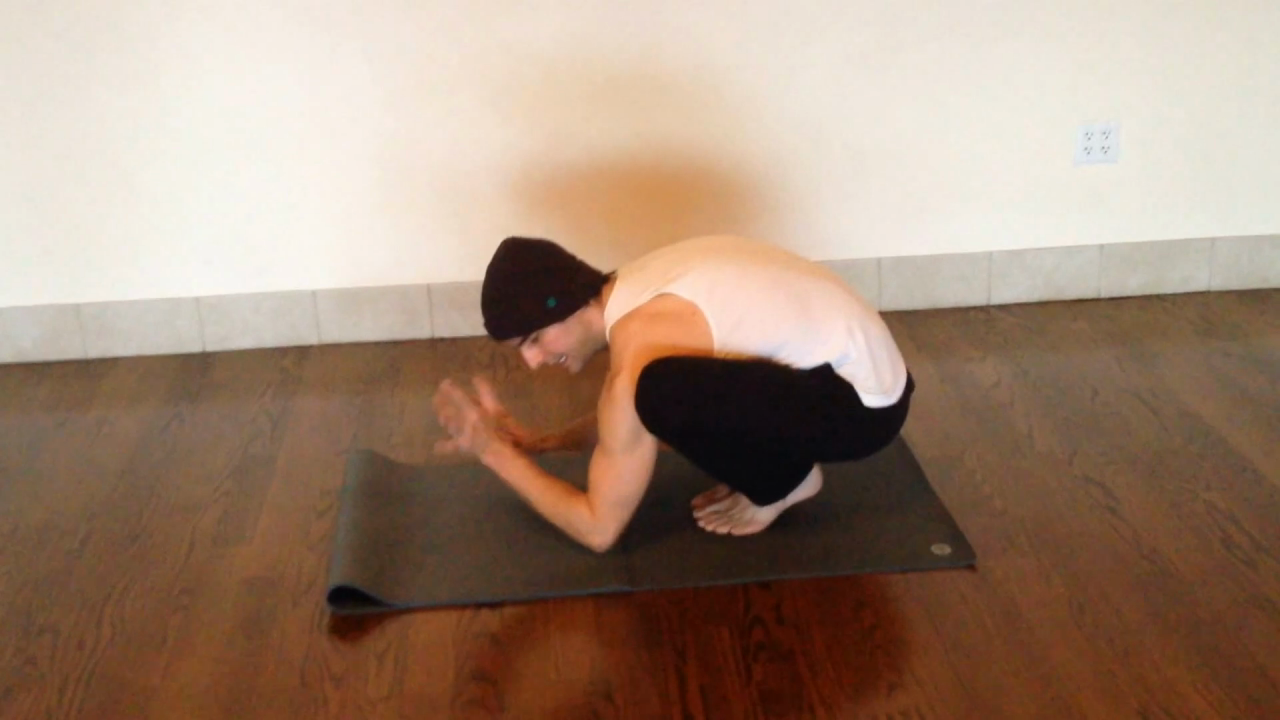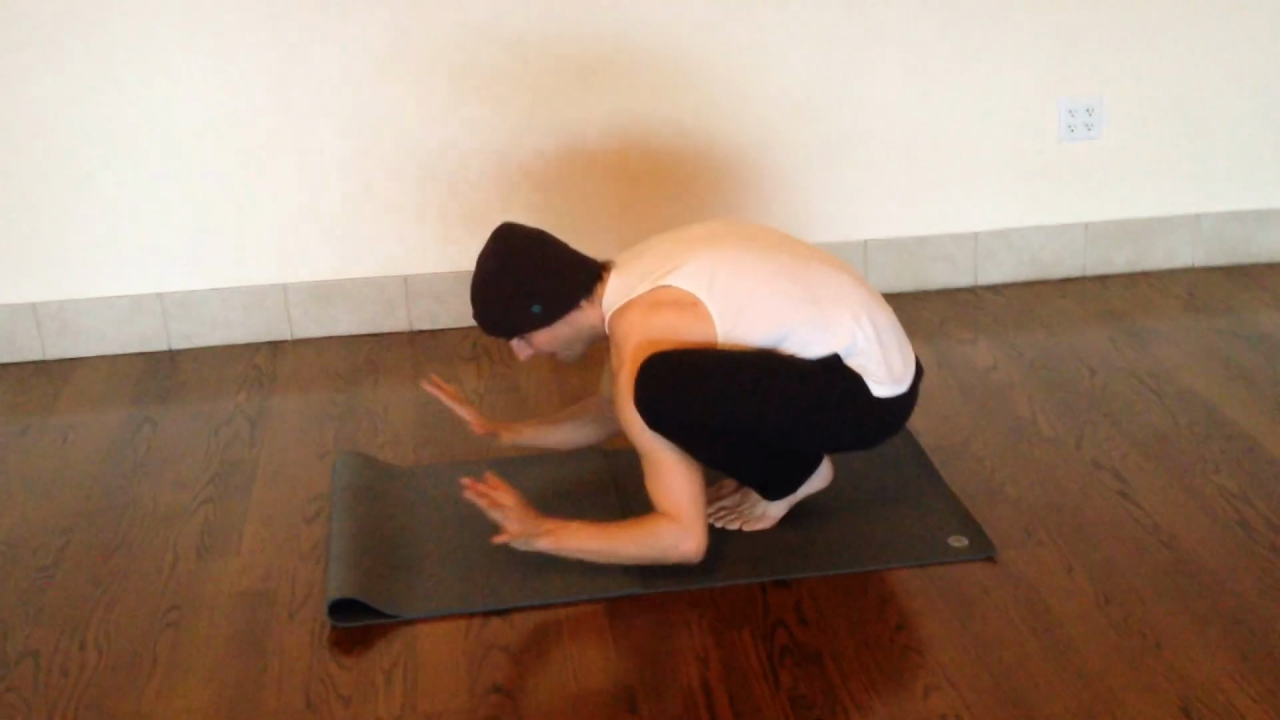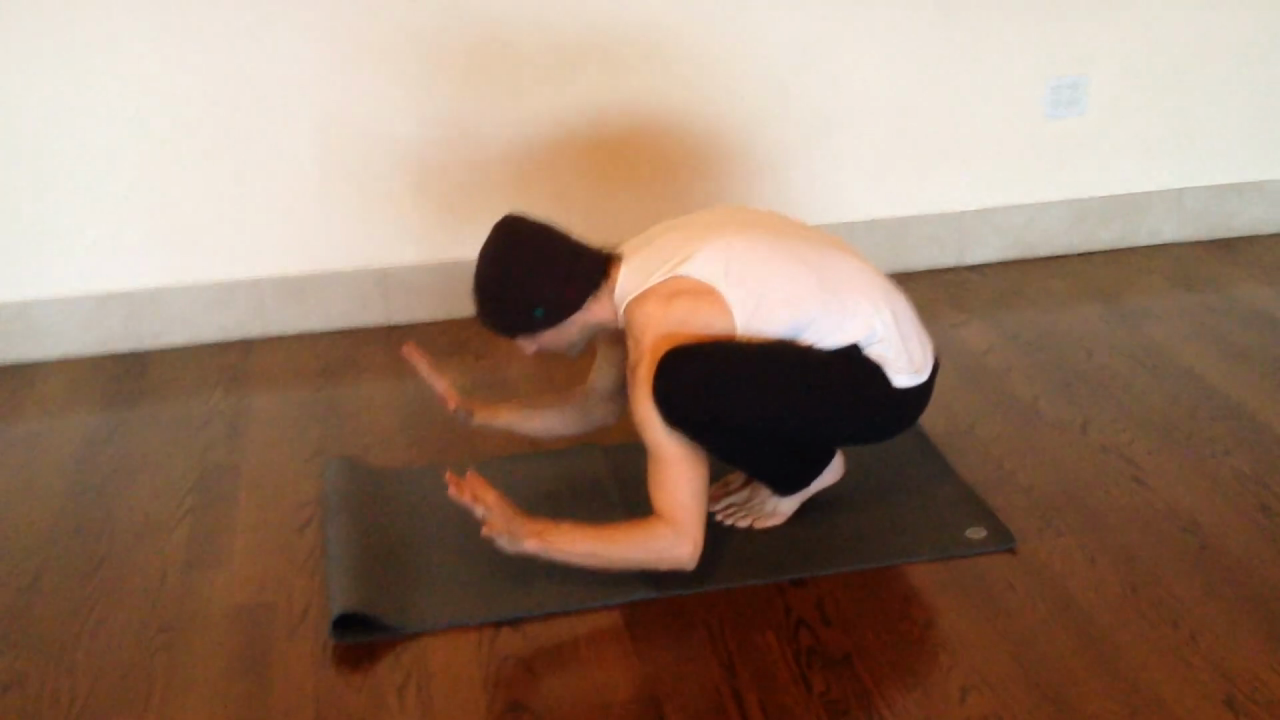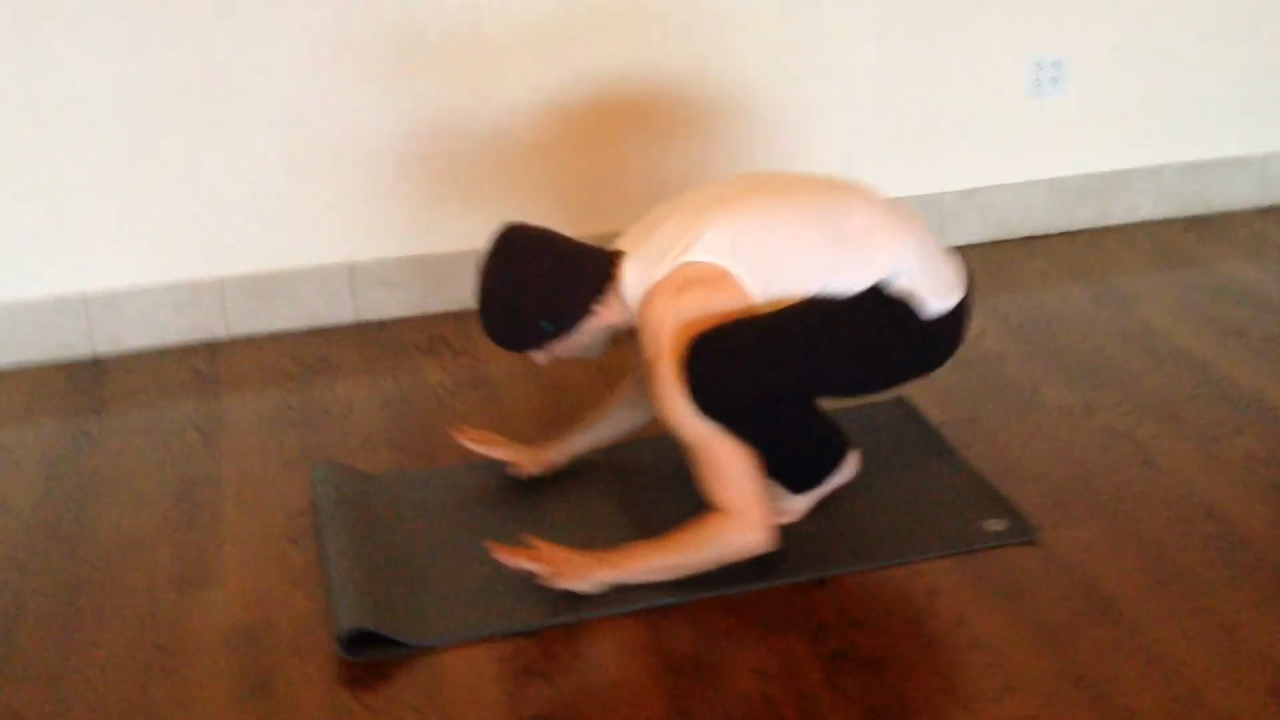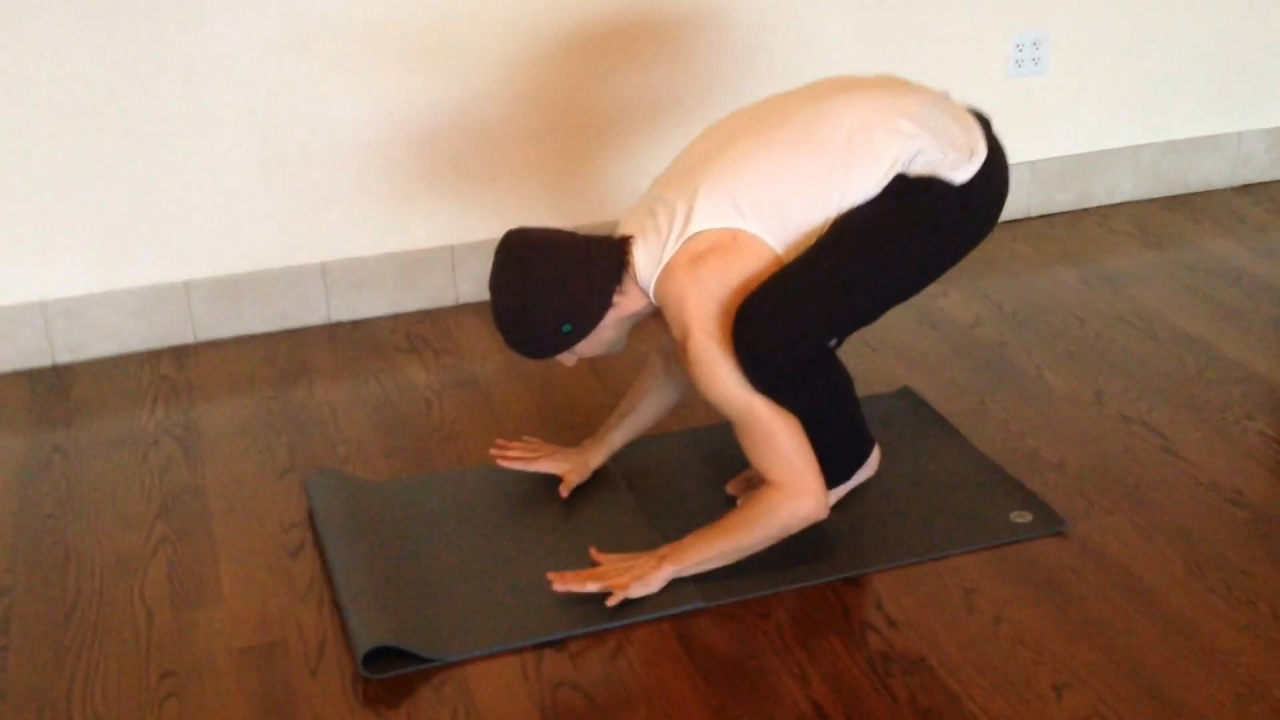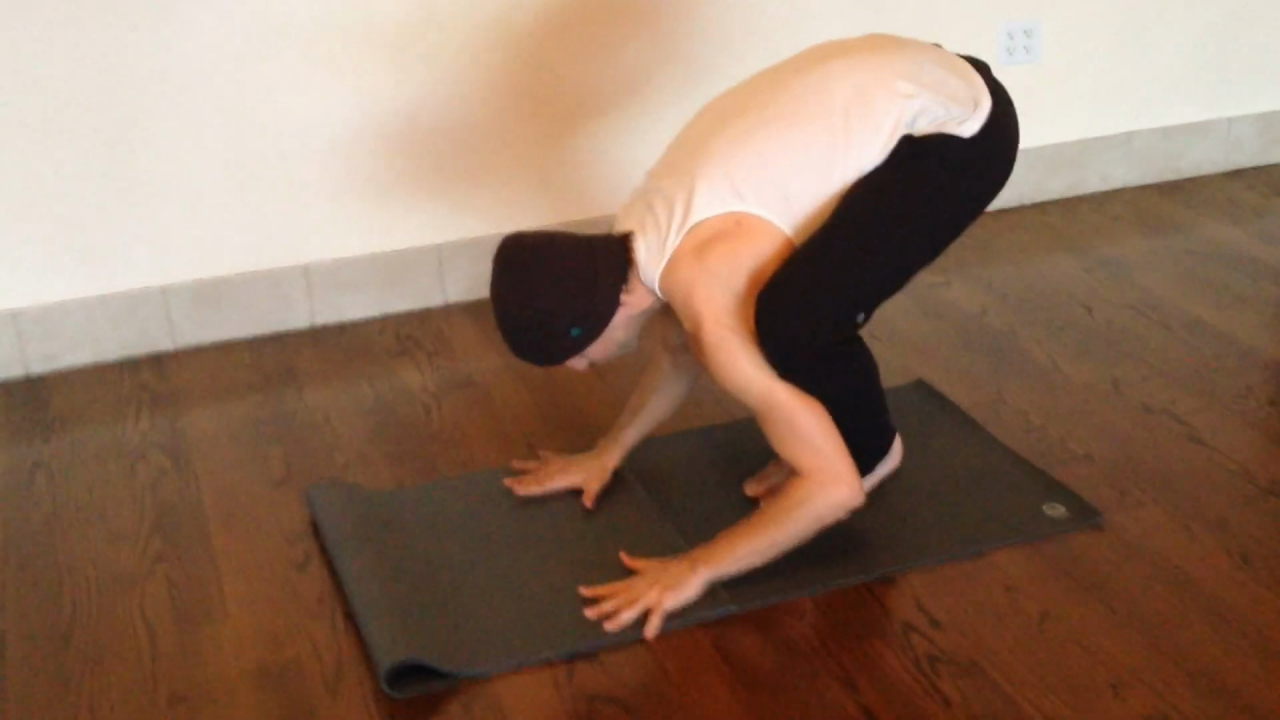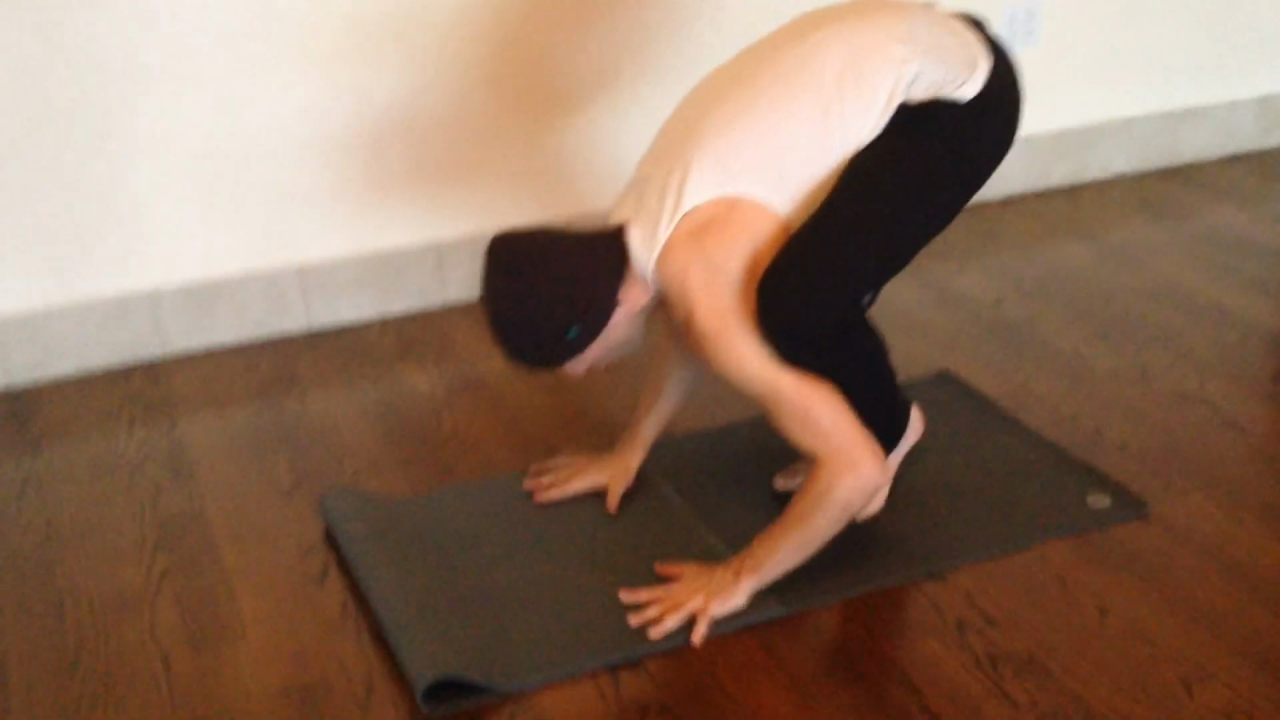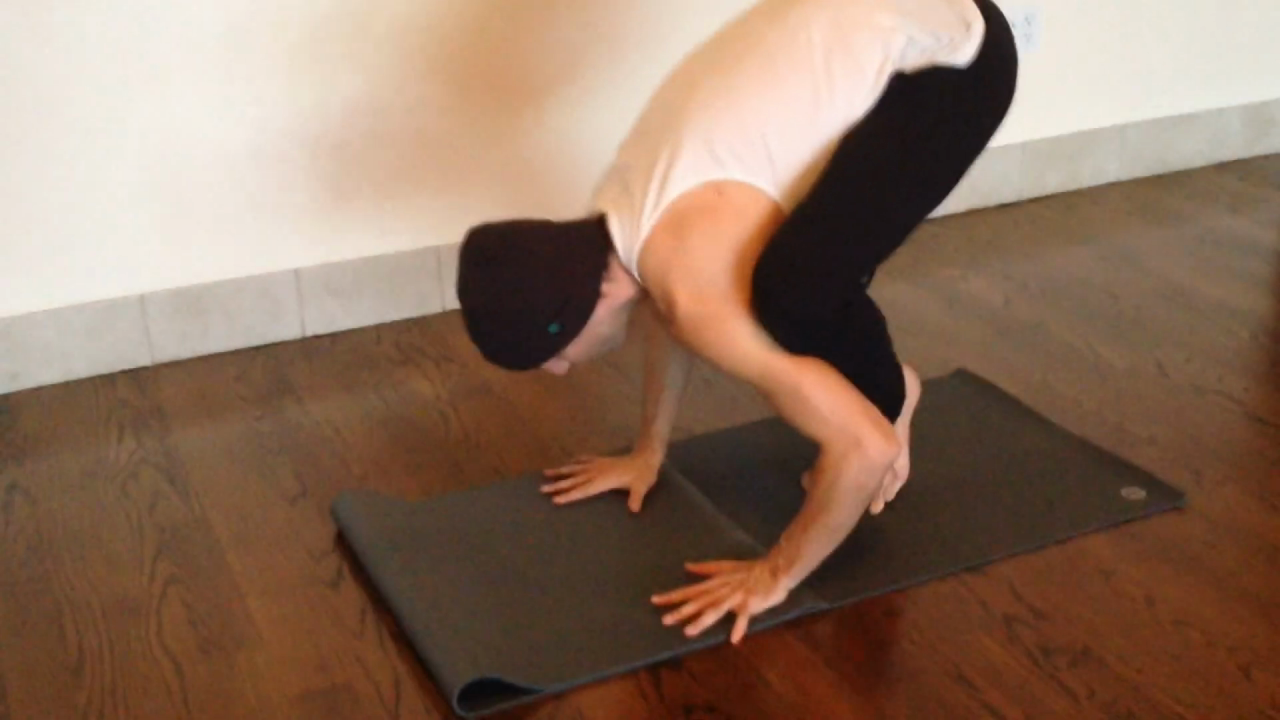
dt=0.4s
person 1, frame 1
left shoulder: (639, 347)
right shoulder: (628, 292)
left elbow: (600, 528)
right elbow: (631, 420)
left hip: (864, 405)
right hip: (848, 357)
left knee: (662, 390)
left ankle: (781, 484)
right ankle: (769, 465)
person 1, frame 2
left shoulder: (644, 348)
right shoulder: (625, 284)
left elbow: (687, 538)
right elbow: (612, 413)
left wrist: (542, 533)
right wrist: (504, 432)
left hip: (872, 391)
right hip: (855, 341)
left knee: (663, 388)
left ankle: (791, 480)
right ankle: (782, 464)
person 1, frame 3
left shoulder: (658, 340)
right shoulder: (627, 274)
left elbow: (680, 543)
right elbow: (599, 402)
left wrist: (530, 535)
right wrist: (481, 413)
left hip: (888, 380)
right hip: (859, 329)
left knee: (682, 383)
left ankle: (804, 472)
right ankle: (789, 453)
person 1, frame 4
left shoulder: (670, 325)
right shoulder: (625, 264)
left elbow: (749, 529)
right elbow: (653, 383)
left wrist: (600, 567)
right wrist: (555, 451)
left hip: (921, 304)
right hip: (887, 253)
left knee: (715, 368)
left ankle: (819, 468)
person 1, frame 5
left shoulder: (699, 308)
right shoulder: (638, 241)
left elbow: (803, 498)
left wrist: (662, 564)
right wrist: (594, 450)
left hip: (952, 172)
left knee: (769, 334)
left ankle: (846, 461)
right ankle: (807, 442)
person 1, frame 6
left shoulder: (710, 297)
right shoulder: (640, 232)
left elbow: (836, 486)
right elbow: (680, 348)
left wrist: (695, 569)
right wrist: (608, 453)
left hip: (959, 127)
right hip: (888, 79)
left knee: (794, 320)
left ankle: (871, 449)
right ankle: (828, 429)
person 1, frame 7
left shoulder: (706, 291)
right shoulder: (638, 225)
left elbow: (858, 468)
left wrist: (740, 577)
right wrist: (629, 452)
left hip: (959, 87)
left knee: (799, 305)
left ankle: (890, 426)
right ankle: (863, 416)
person 1, frame 8
left shoulder: (694, 285)
right shoulder: (618, 211)
left elbow: (867, 447)
left wrist: (777, 573)
right wrist: (649, 451)
left hip: (954, 55)
left knee: (796, 289)
left ankle: (886, 396)
right ankle: (869, 393)
